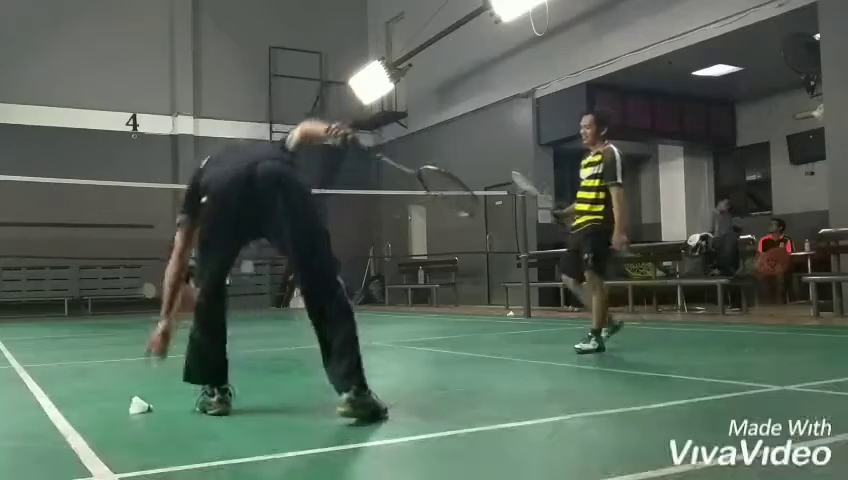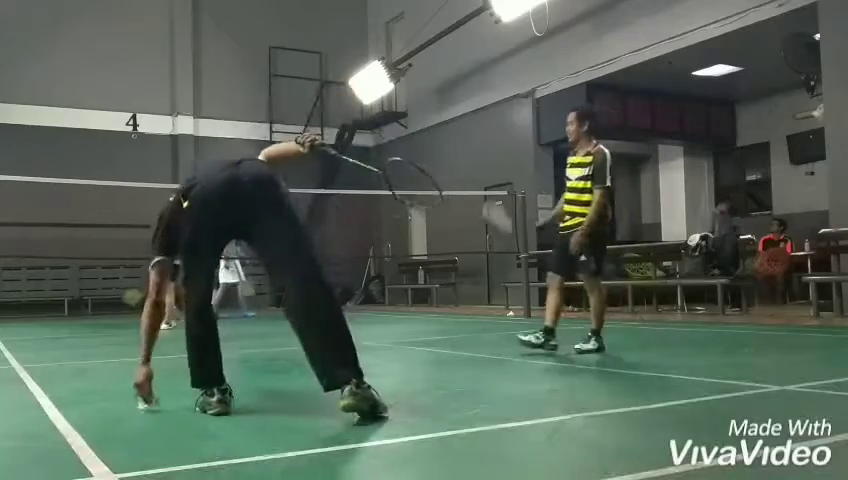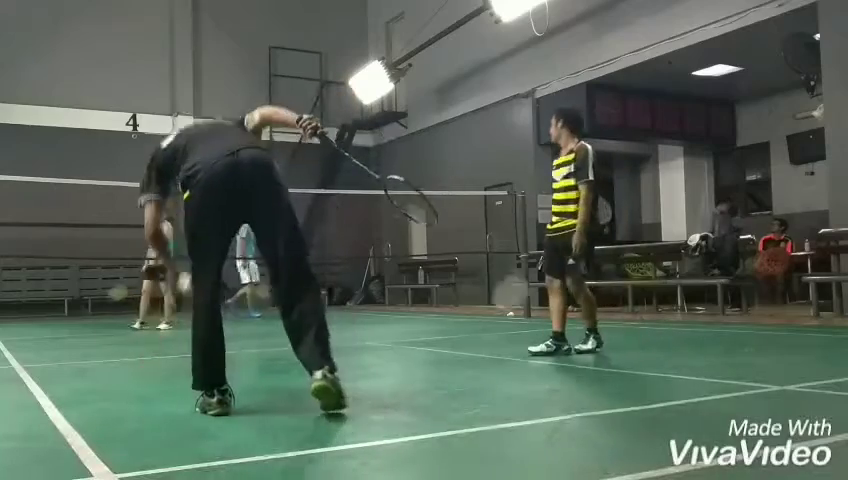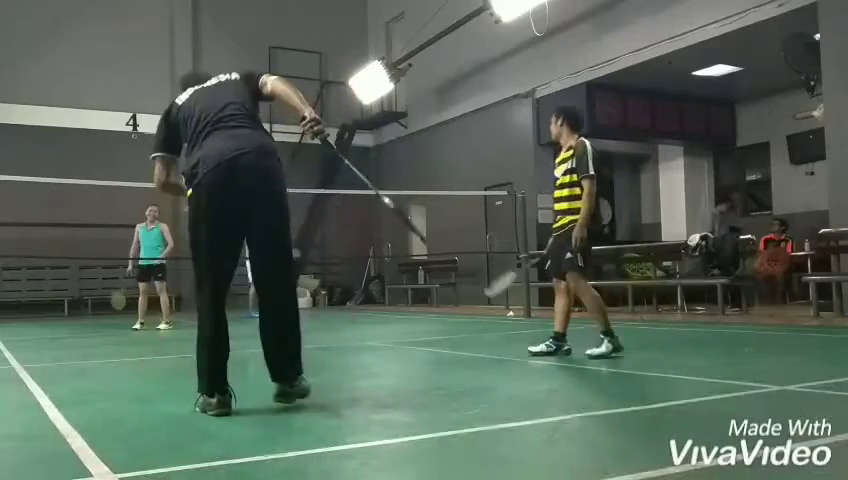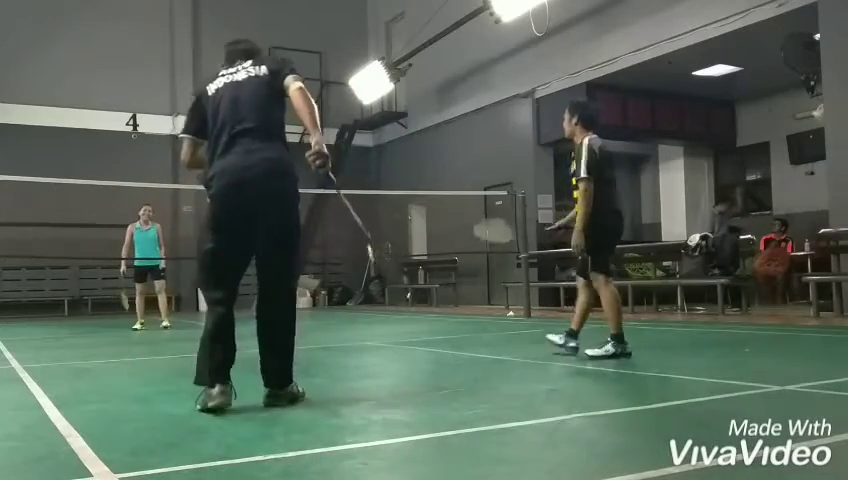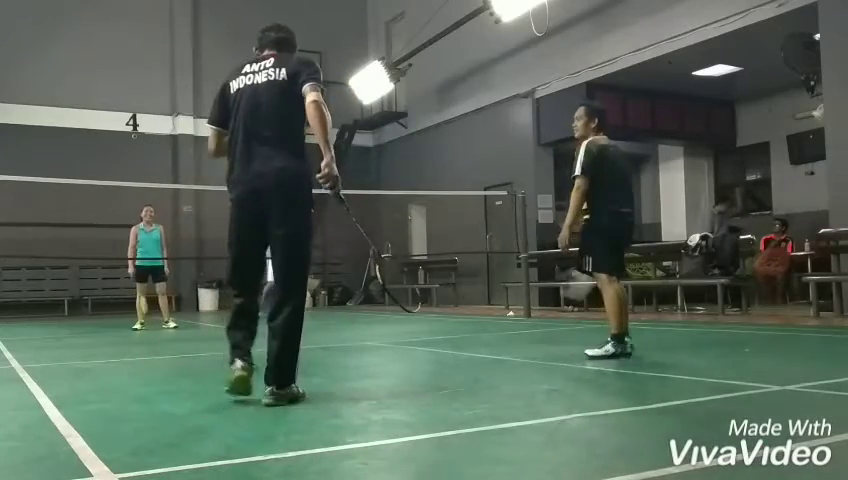
dt=0.3s
person 1, frame 1
left shoulder: (206, 170)
right shoulder: (275, 150)
left elbow: (179, 255)
right elbow: (303, 130)
left wrist: (166, 318)
right wrist: (331, 132)
left hip: (222, 191)
right hip: (277, 177)
left knee: (210, 292)
right knee: (322, 284)
left ankle: (214, 389)
right ankle: (353, 390)
person 1, frame 2
left shoulder: (170, 217)
left elbow: (155, 299)
right elbow: (267, 154)
left wrist: (145, 363)
right wrist: (303, 147)
left hip: (204, 199)
right hip: (257, 183)
left knee: (196, 296)
right knee: (305, 283)
left ankle: (213, 391)
right ankle: (351, 383)
person 1, frame 3
left shoulder: (161, 154)
right shoulder: (226, 127)
left elbow: (151, 227)
right elbow: (262, 114)
left wrist: (170, 267)
right wrist: (299, 120)
left hip: (204, 178)
right hip: (255, 163)
left knee: (206, 288)
right knee: (294, 276)
left ankle: (213, 391)
right ankle: (322, 371)
person 1, frame 4
left shoulder: (175, 107)
right shoulder: (240, 79)
left elbow: (161, 180)
right elbow: (274, 83)
left wrist: (188, 190)
right wrist: (306, 112)
left hip: (209, 171)
right hip: (259, 161)
left knee: (211, 289)
right knee: (276, 279)
left ankle: (214, 392)
right ankle: (288, 379)
person 1, frame 5
left shoulder: (209, 88)
right shoulder: (274, 67)
left elbow: (189, 157)
right elbow: (298, 90)
right wrist: (317, 138)
left hip: (226, 183)
right hip: (273, 175)
left knee: (219, 289)
right knee: (277, 285)
left ankle: (215, 382)
right ankle: (278, 384)
person 1, frame 6
left shoulder: (233, 80)
right shoulder: (300, 66)
left elbow: (215, 146)
right elbow: (314, 103)
right wrist: (328, 156)
left hip: (244, 186)
right hip: (288, 182)
left knee: (243, 282)
right knee: (289, 283)
left ankle: (240, 359)
right ankle: (279, 383)
person 2, frame 1
left shoulder: (610, 155)
right shoulder: (587, 159)
left elbow: (617, 195)
left wrist: (619, 231)
right wrist: (565, 212)
left hip: (597, 228)
right hip: (580, 228)
left knee: (593, 279)
right knee: (570, 278)
left ankle: (596, 335)
right ankle: (608, 322)
person 2, frame 2
left shoulder: (600, 155)
right shoulder: (572, 156)
left elbow: (600, 197)
left wrist: (584, 231)
right wrist: (549, 219)
left hip: (589, 230)
right hip: (567, 229)
left knee: (591, 281)
right knee: (554, 279)
left ankle: (596, 337)
right ankle: (548, 334)
person 2, frame 3
left shoulder: (583, 151)
right shoulder: (558, 158)
left elbow: (586, 194)
left wrist: (580, 231)
left hip: (575, 232)
right hip: (555, 231)
left knee: (575, 284)
right knee: (554, 283)
left ankle: (592, 333)
right ankle: (558, 340)
person 2, frame 4
left shoulder: (581, 146)
right shoulder: (562, 155)
left elbow: (589, 188)
left wrist: (581, 225)
right wrist: (556, 234)
left hip: (576, 228)
right hip: (562, 229)
left knee: (576, 281)
right knee: (560, 284)
left ankle: (609, 337)
right ankle: (559, 340)
person 2, frame 5
left shoulder: (585, 145)
right shoulder: (592, 146)
left elbow: (586, 190)
left wrist: (578, 229)
right wrist: (566, 220)
left hip: (599, 222)
right hip: (604, 221)
left knee: (600, 278)
right knee: (587, 279)
left ankle: (618, 342)
right ankle: (572, 336)
person 2, frame 6
left shoulder: (588, 147)
right shoulder: (615, 150)
left elbow: (581, 188)
left wrist: (567, 226)
left hip: (603, 221)
right hip: (623, 219)
left knee: (605, 278)
right knee: (612, 278)
left ankle: (618, 341)
right ankle: (623, 335)
